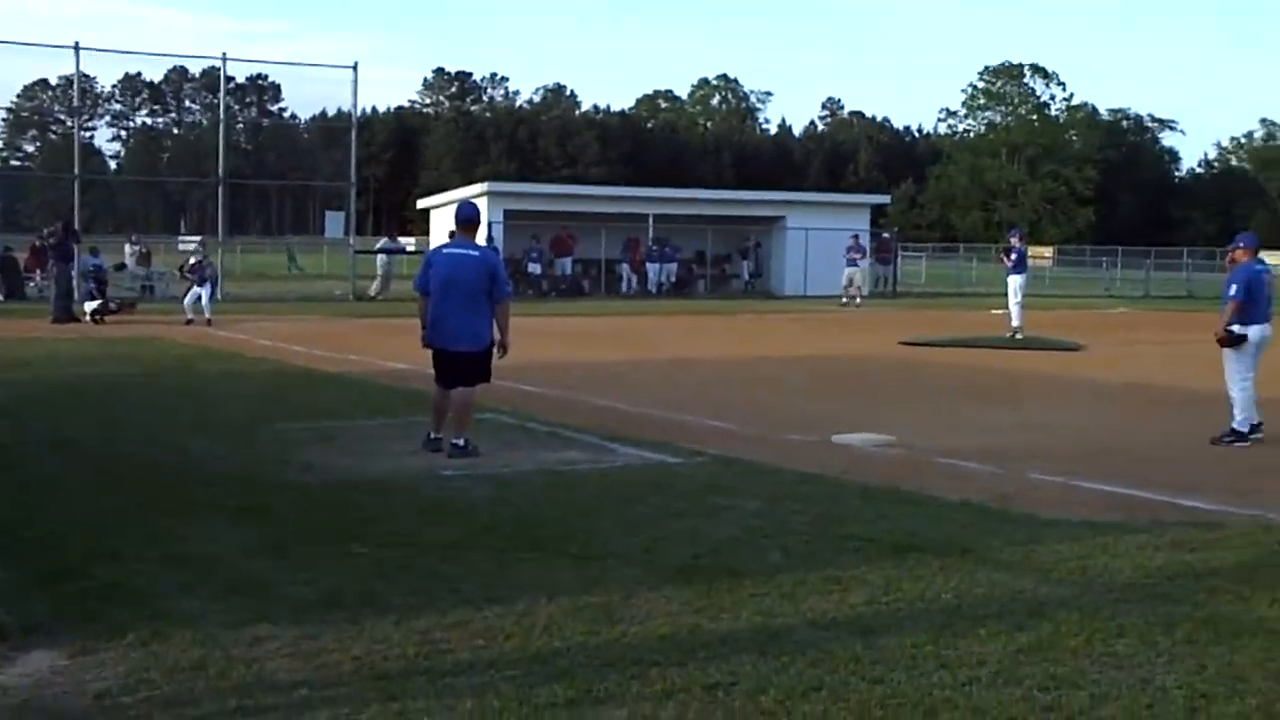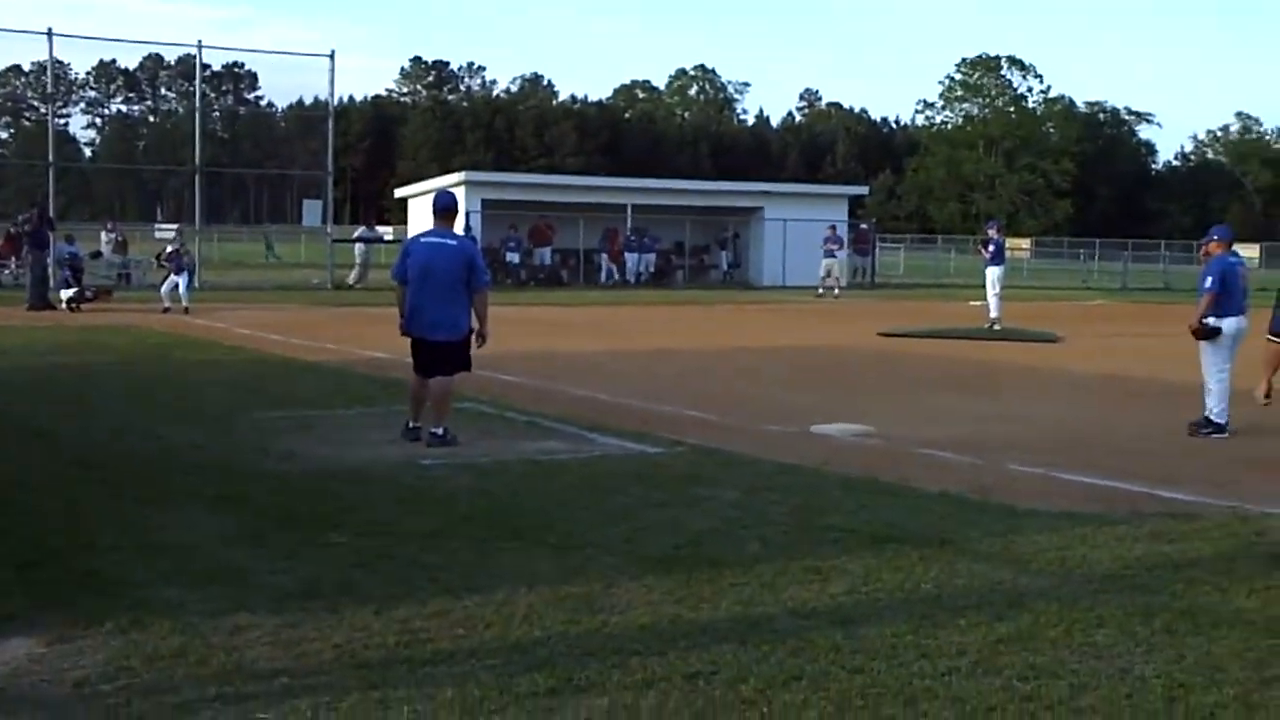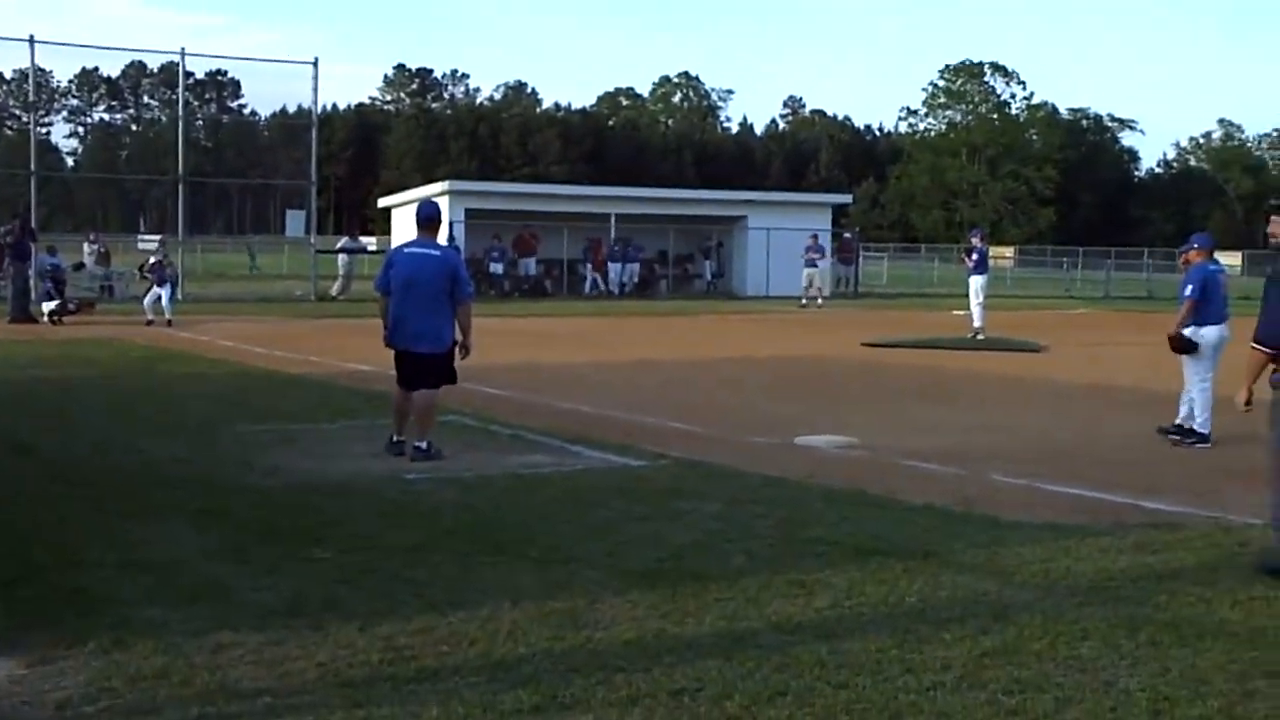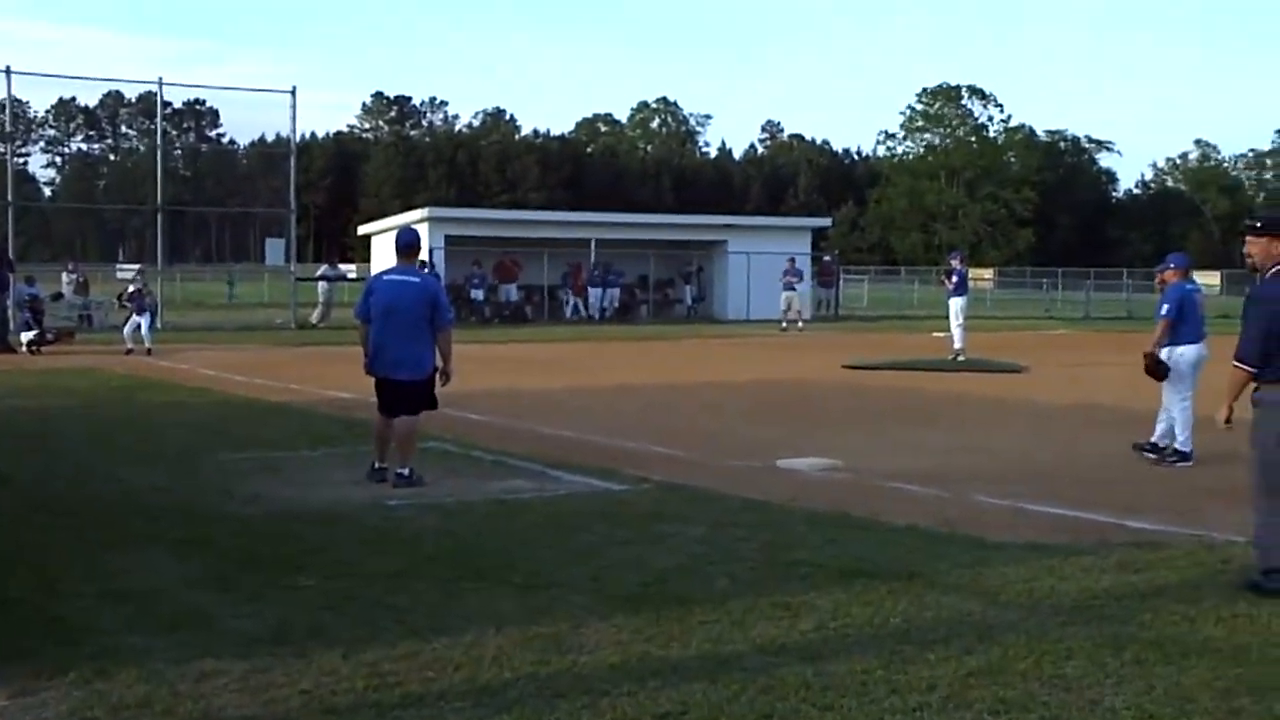
dt=0.1s
person 1, frame 1
left shoulder: (434, 256)
right shoulder: (489, 259)
left elbow: (423, 296)
right elbow: (501, 302)
left wrist: (425, 328)
right wrist: (504, 335)
left hip: (441, 334)
right hip: (474, 337)
left knee: (442, 384)
right knee: (465, 386)
left ankle: (434, 436)
right ankle: (459, 442)
person 1, frame 2
left shoulder: (412, 244)
right shoulder: (467, 248)
left elbow: (401, 285)
right elbow: (479, 291)
left wrist: (403, 316)
right wrist: (483, 324)
left hip: (419, 323)
right hip: (452, 326)
left knee: (420, 373)
right knee: (443, 375)
left ankle: (413, 425)
right ankle: (438, 431)
person 1, frame 3
left shoulder: (395, 255)
right shoulder: (451, 259)
left elbow: (384, 296)
right elbow: (463, 303)
left wrist: (387, 328)
right wrist: (466, 336)
left hip: (403, 335)
right hip: (436, 338)
left knee: (404, 386)
right knee: (428, 388)
left ankle: (397, 439)
right ankle: (421, 444)
person 1, frame 4
left shoulder: (375, 282)
right shoulder: (431, 285)
left elbow: (364, 324)
right elbow: (442, 329)
left wrist: (367, 355)
right wrist: (446, 362)
left hip: (383, 362)
right hip: (416, 365)
left knee: (385, 413)
right knee: (408, 415)
left ankle: (378, 466)
right ankle: (403, 471)
person 2, frame 1
left shoulder: (1243, 270)
right shoulder: (1264, 269)
left elbow: (1234, 301)
left wrist: (1222, 326)
right wrist: (1233, 267)
left hip: (1242, 330)
right hip: (1262, 329)
left knee: (1238, 381)
right knee: (1243, 379)
left ankle: (1241, 430)
right ankle: (1252, 423)
person 2, frame 2
left shoulder: (1217, 262)
right shoulder: (1238, 262)
left elbow: (1210, 293)
left wrist: (1196, 318)
right wrist: (1207, 259)
left hip: (1218, 322)
right hip: (1237, 321)
left knee: (1215, 373)
right knee: (1219, 372)
left ankle: (1218, 422)
right ankle: (1213, 416)
person 2, frame 3
left shoulder: (1198, 270)
right shoulder: (1218, 269)
left elbow: (1189, 301)
left wrist: (1175, 327)
right wrist: (1188, 268)
left hip: (1200, 331)
right hip: (1218, 329)
left knee: (1199, 381)
right knee: (1195, 380)
left ankle: (1201, 432)
right ankle: (1184, 425)
person 2, frame 4
left shoulder: (1174, 290)
right shoulder: (1194, 288)
left elbow: (1165, 321)
left wrist: (1152, 347)
right wrist: (1163, 288)
left hip: (1179, 351)
right hip: (1196, 348)
left knee: (1179, 401)
right knee: (1173, 400)
left ankle: (1183, 451)
right ankle: (1158, 443)
